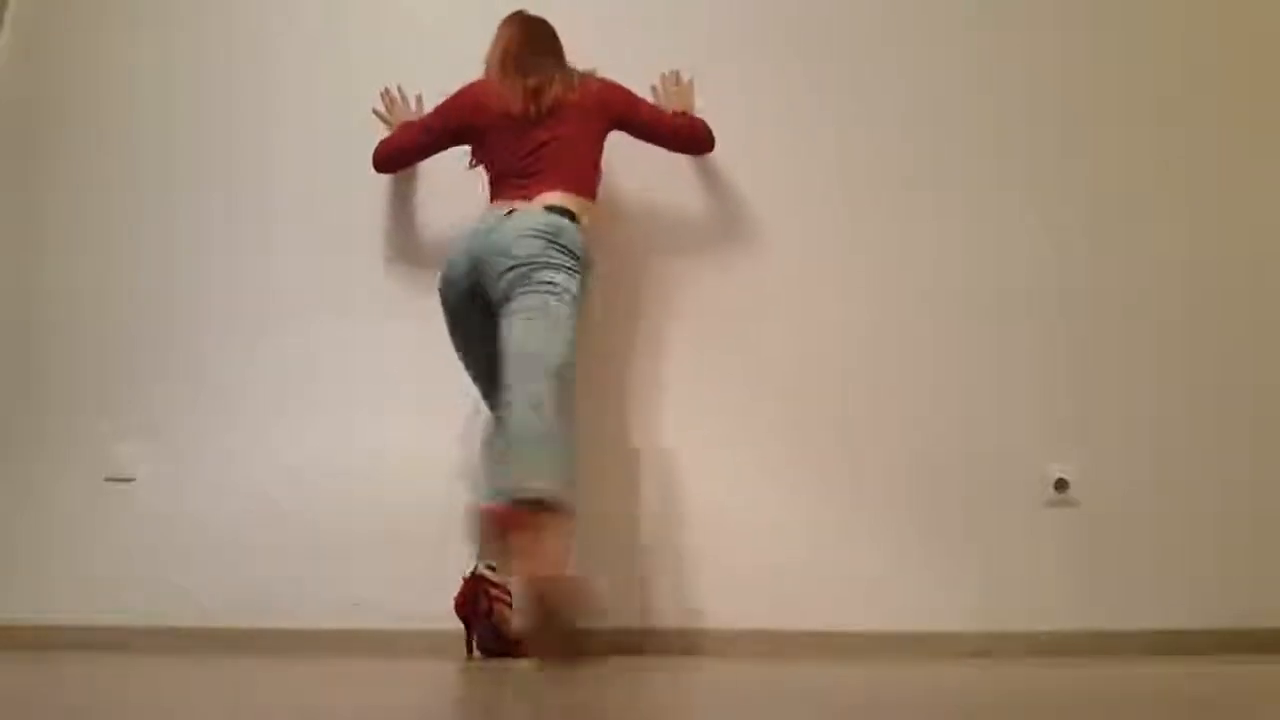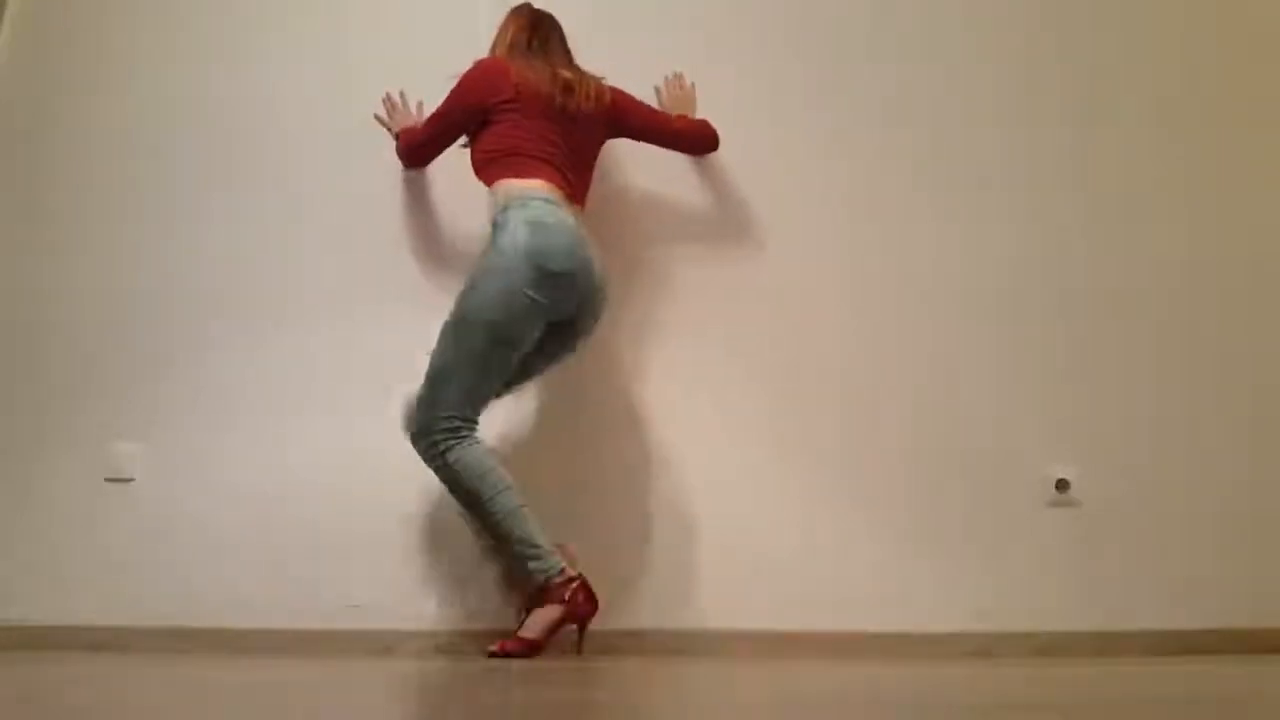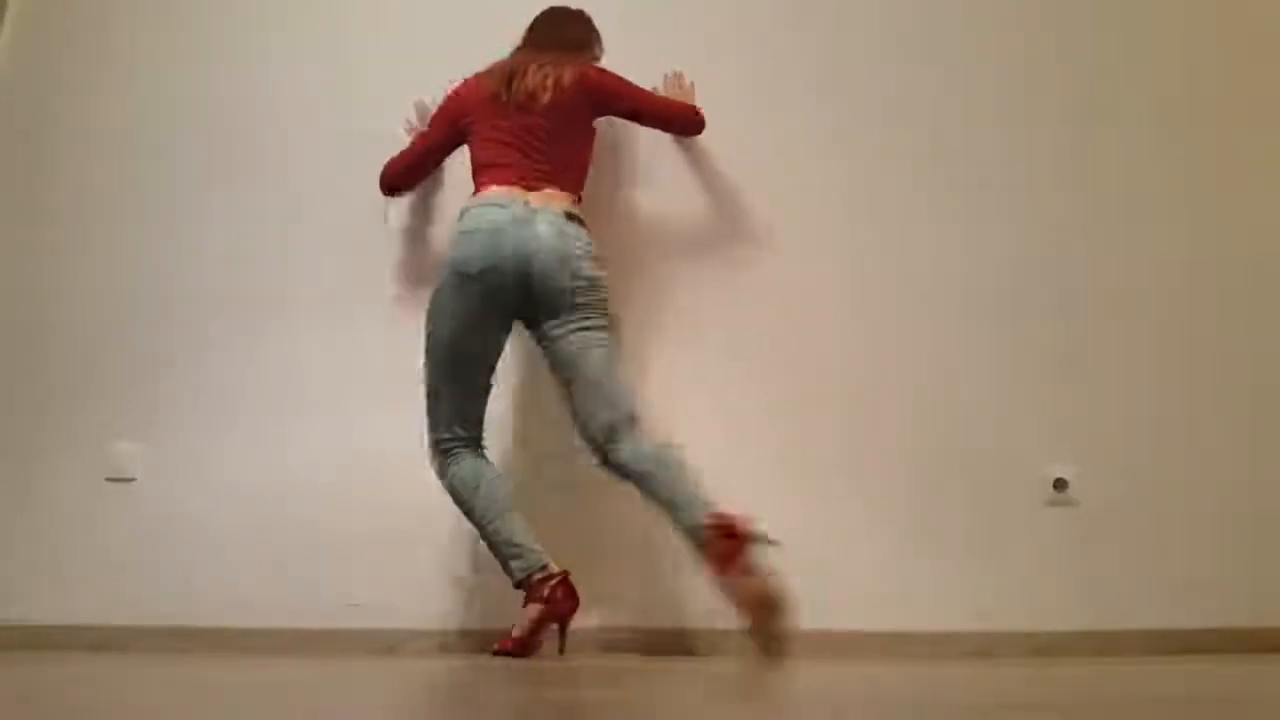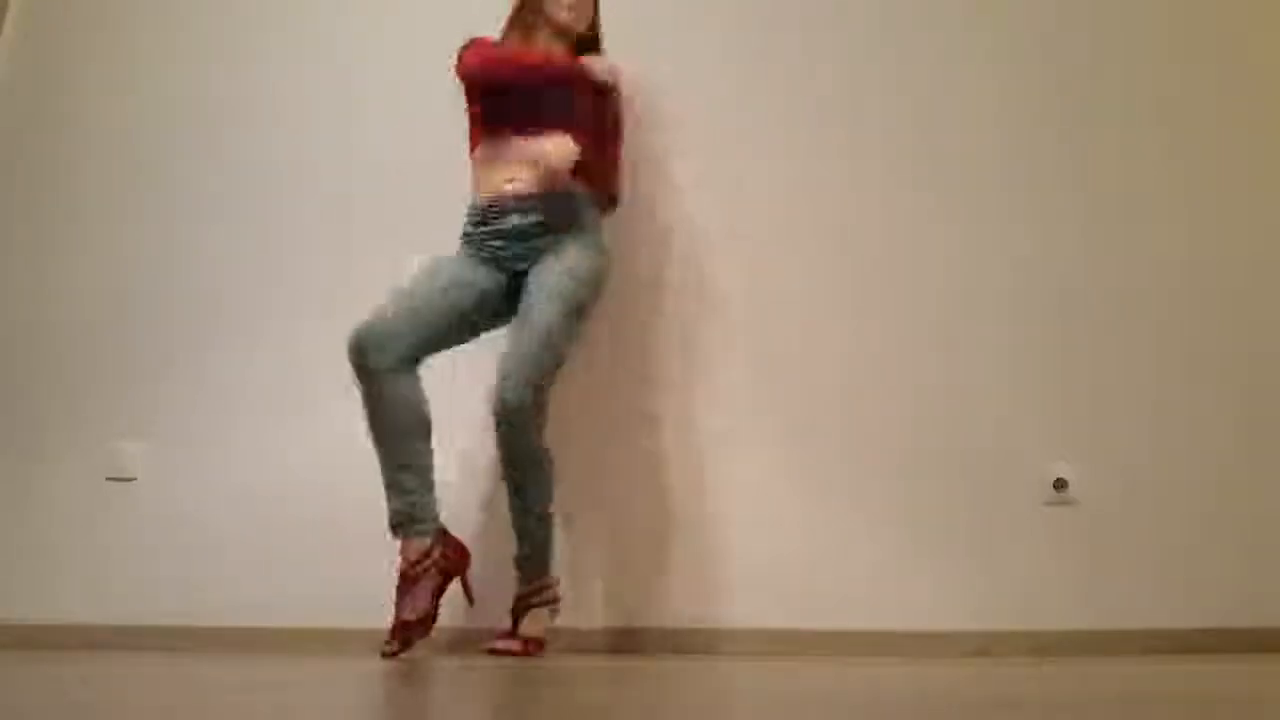
dt=0.7s
person 1, frame 1
left shoulder: (477, 97)
right shoulder: (594, 92)
left elbow: (386, 158)
right elbow: (697, 140)
left wrist: (405, 124)
right wrist: (679, 110)
left hip: (472, 248)
right hip: (540, 245)
left knee: (519, 411)
right knee: (534, 390)
left ankle: (486, 581)
right ankle: (536, 521)
person 1, frame 2
left shoulder: (492, 75)
right shoulder: (597, 97)
left elbow: (415, 153)
right elbow: (703, 140)
left wrist: (405, 126)
right wrist: (681, 111)
left hip: (531, 242)
right hip: (578, 267)
left knee: (442, 429)
right knee: (438, 414)
left ankle: (558, 584)
right ankle: (544, 571)
person 1, frame 3
left shoulder: (474, 89)
right shoulder: (586, 83)
left elbow: (394, 179)
right elbow: (688, 120)
left wrist: (428, 137)
right wrist: (679, 98)
left hip: (483, 240)
right hip: (562, 247)
left knee: (453, 443)
right knee: (617, 435)
left ankle: (543, 580)
right ankle: (718, 540)
person 1, frame 4
left shoulder: (597, 89)
right shoulder: (489, 54)
left elbow: (607, 191)
right elbow: (477, 69)
left wrist: (575, 153)
right wrist: (583, 68)
left hip: (566, 239)
right hip: (484, 243)
left knee: (516, 399)
right knee: (374, 347)
left ankle: (536, 588)
right ankle: (424, 544)
